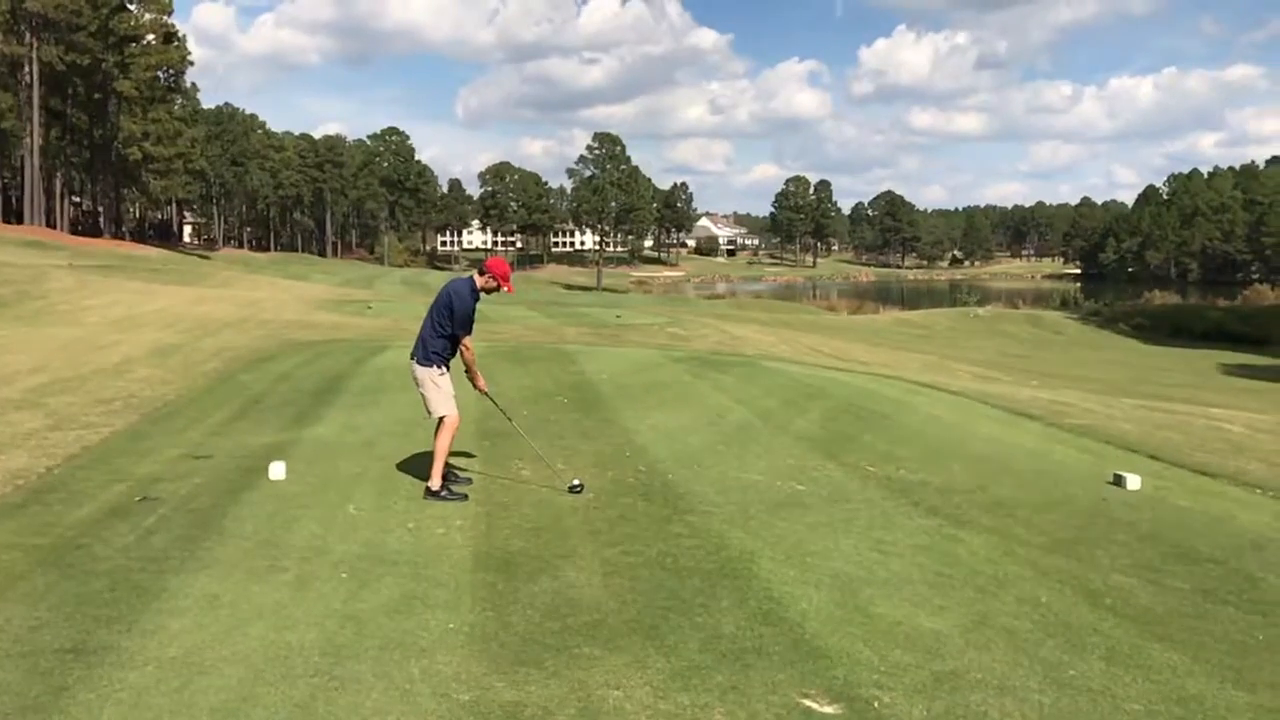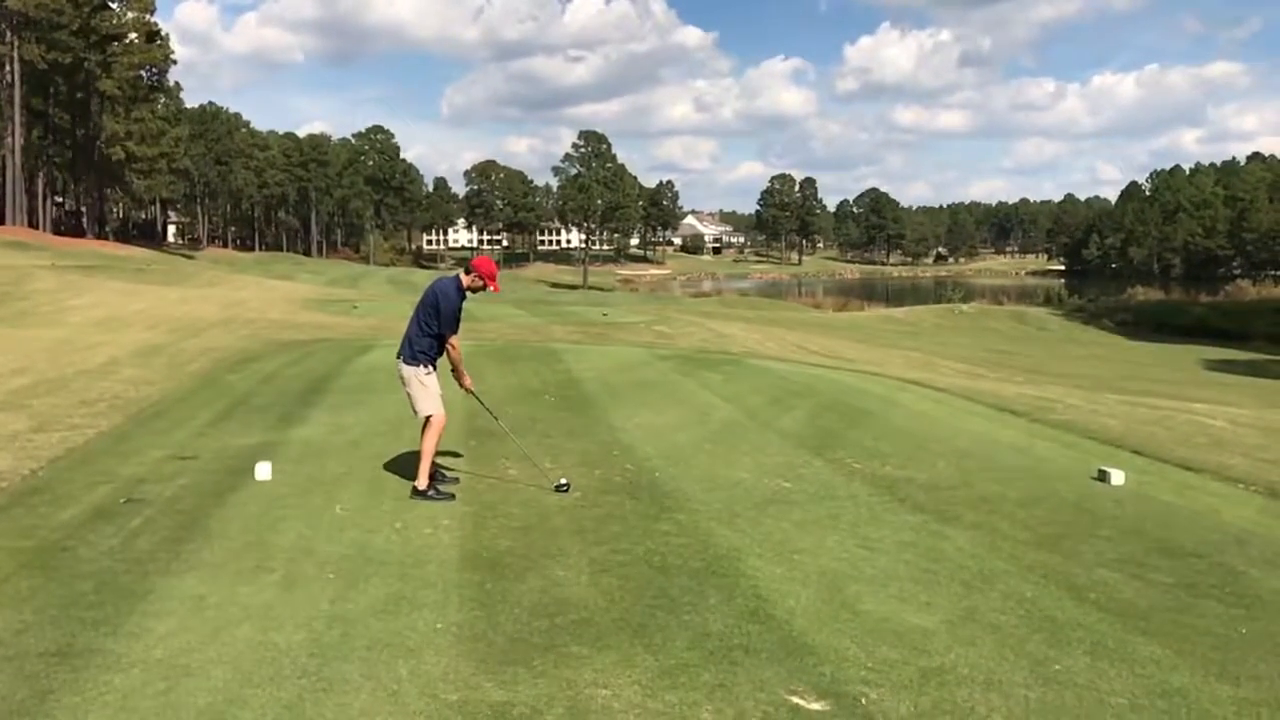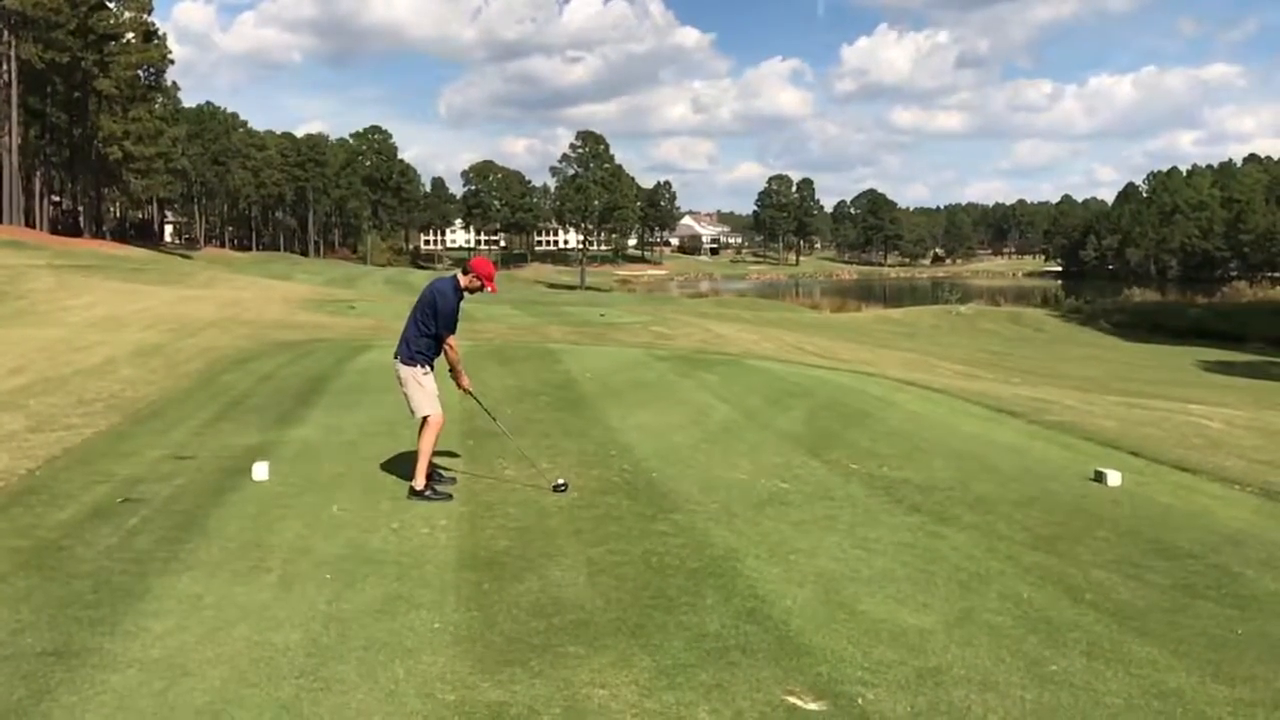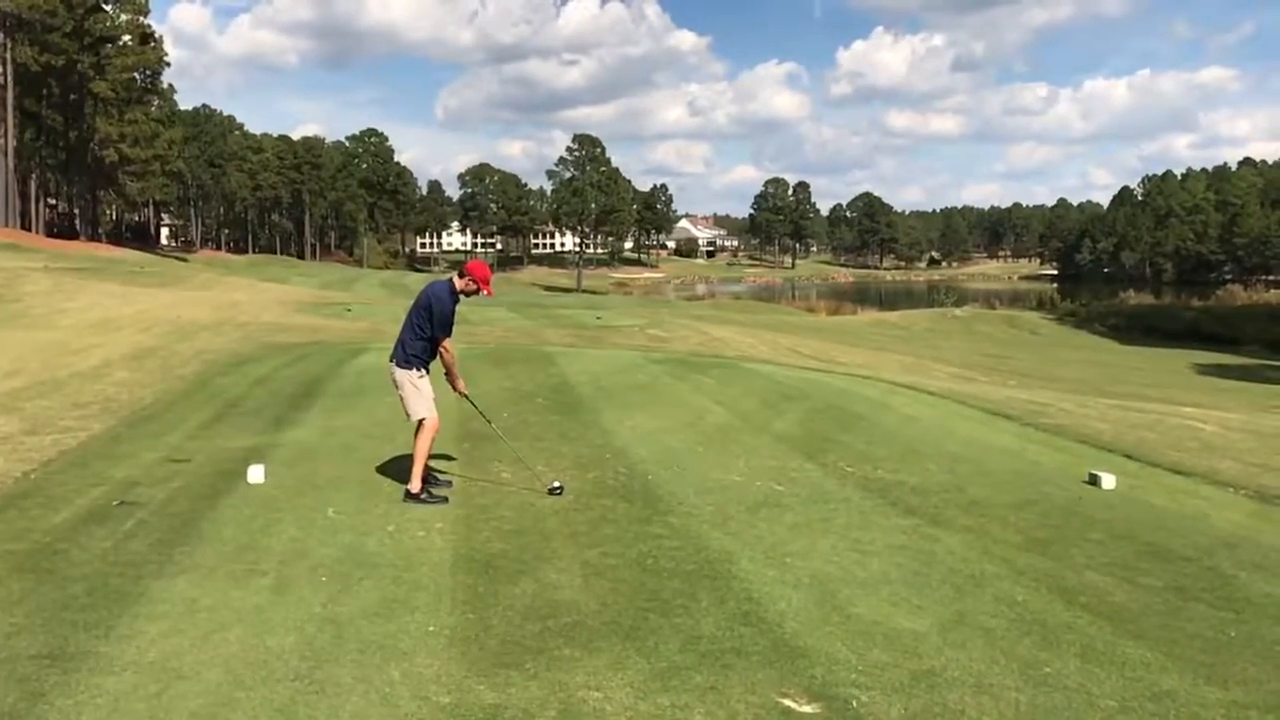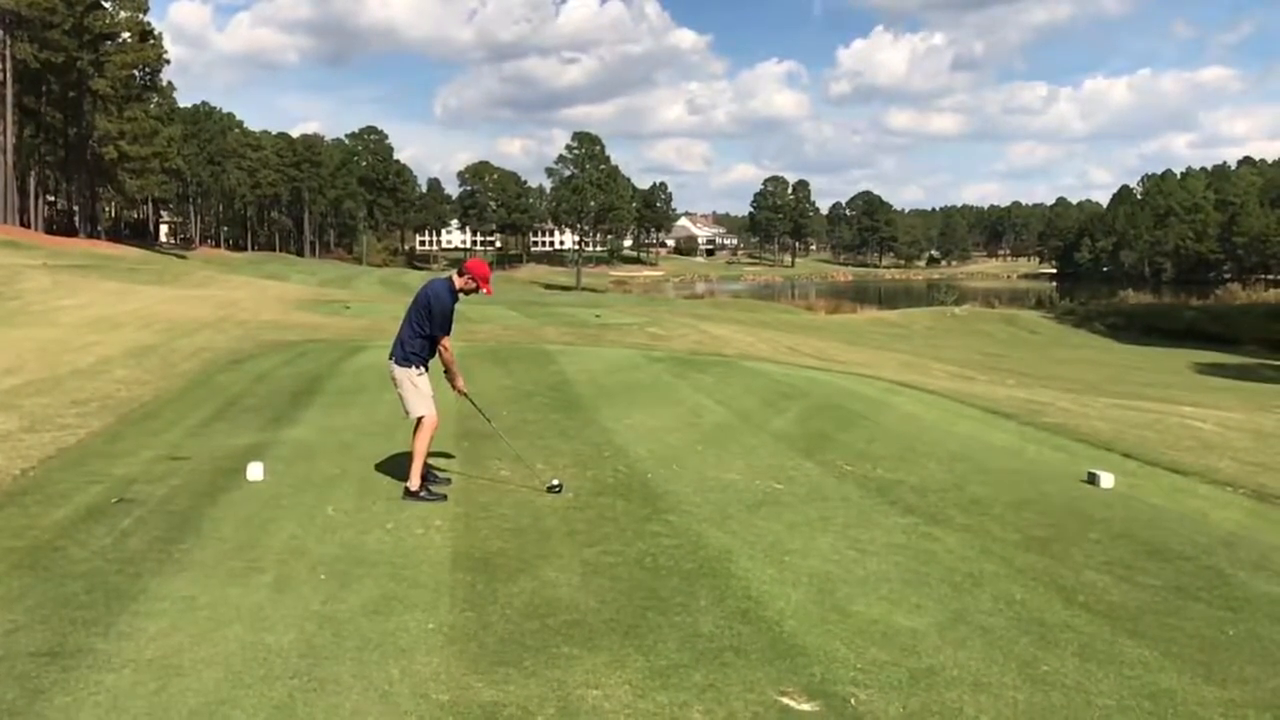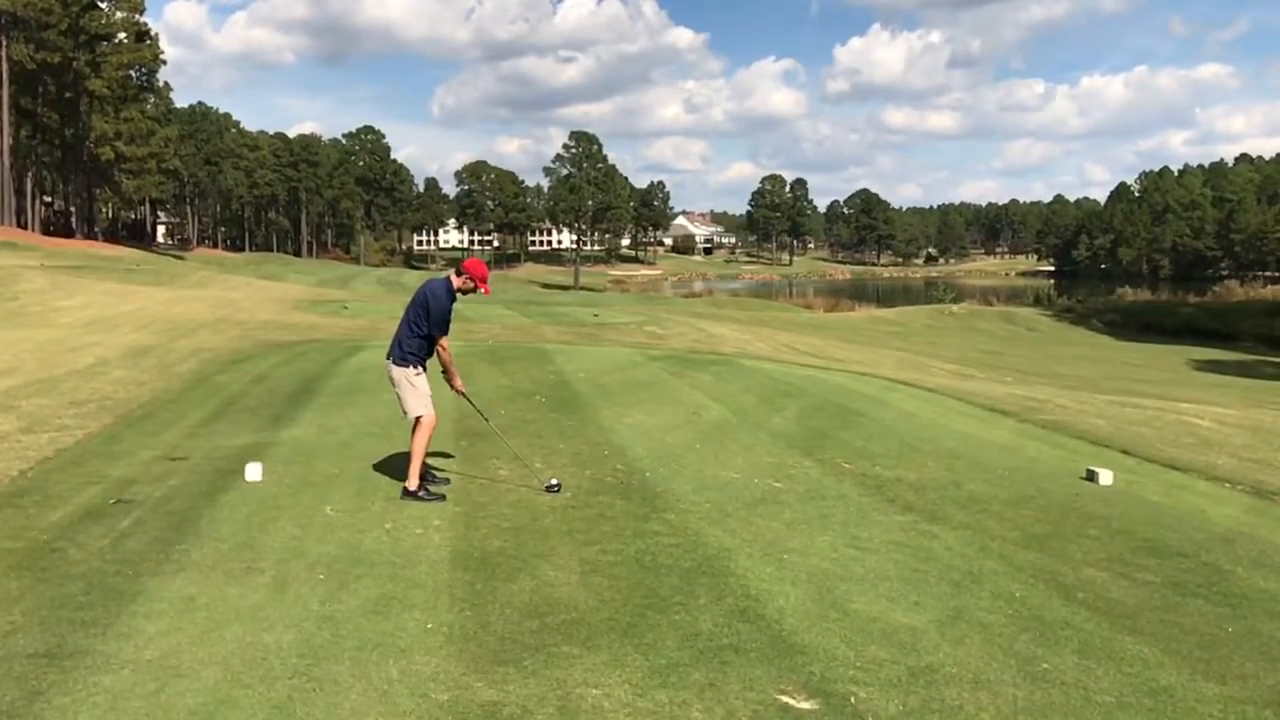
dt=0.5s
person 1, frame 1
left shoulder: (462, 286)
right shoulder: (464, 296)
right elbow: (464, 345)
left wrist: (471, 371)
right wrist: (475, 376)
left hip: (433, 360)
right hip: (430, 363)
left knee: (446, 417)
right knee: (451, 419)
left ankle: (441, 470)
right ankle: (435, 485)
person 1, frame 2
left shoulder: (448, 285)
right shoulder: (450, 294)
right elbow: (450, 343)
left wrist: (457, 370)
right wrist: (462, 375)
left hip: (420, 359)
right hip: (417, 362)
left knee: (432, 417)
right knee: (437, 419)
left ankle: (429, 470)
right ankle: (421, 485)
person 1, frame 3
left shoulder: (445, 286)
right shoulder: (447, 295)
right elbow: (448, 344)
left wrist: (456, 371)
right wrist: (460, 375)
left hip: (417, 359)
right hip: (414, 363)
left knee: (429, 417)
right knee: (434, 419)
left ankle: (426, 470)
right ankle: (419, 485)
person 1, frame 4
left shoulder: (441, 289)
right shoulder: (443, 298)
right elbow: (444, 346)
left wrist: (451, 374)
right wrist: (456, 379)
left hip: (412, 363)
right hip: (410, 366)
left knee: (425, 420)
right knee: (430, 422)
left ankle: (421, 473)
right ankle: (414, 488)
person 1, frame 5
left shoulder: (440, 287)
right shoulder: (442, 296)
right elbow: (443, 345)
left wrist: (450, 372)
right wrist: (455, 377)
left hip: (410, 360)
right hip: (408, 363)
left knee: (424, 418)
right knee: (429, 420)
left ankle: (421, 471)
right ankle: (413, 485)
person 1, frame 6
left shoulder: (438, 287)
right shoulder: (440, 296)
right elbow: (441, 345)
left wrist: (448, 372)
right wrist: (453, 377)
left hip: (408, 360)
right hip: (406, 363)
left knee: (422, 418)
right knee: (427, 420)
left ankle: (419, 471)
right ankle: (412, 485)
